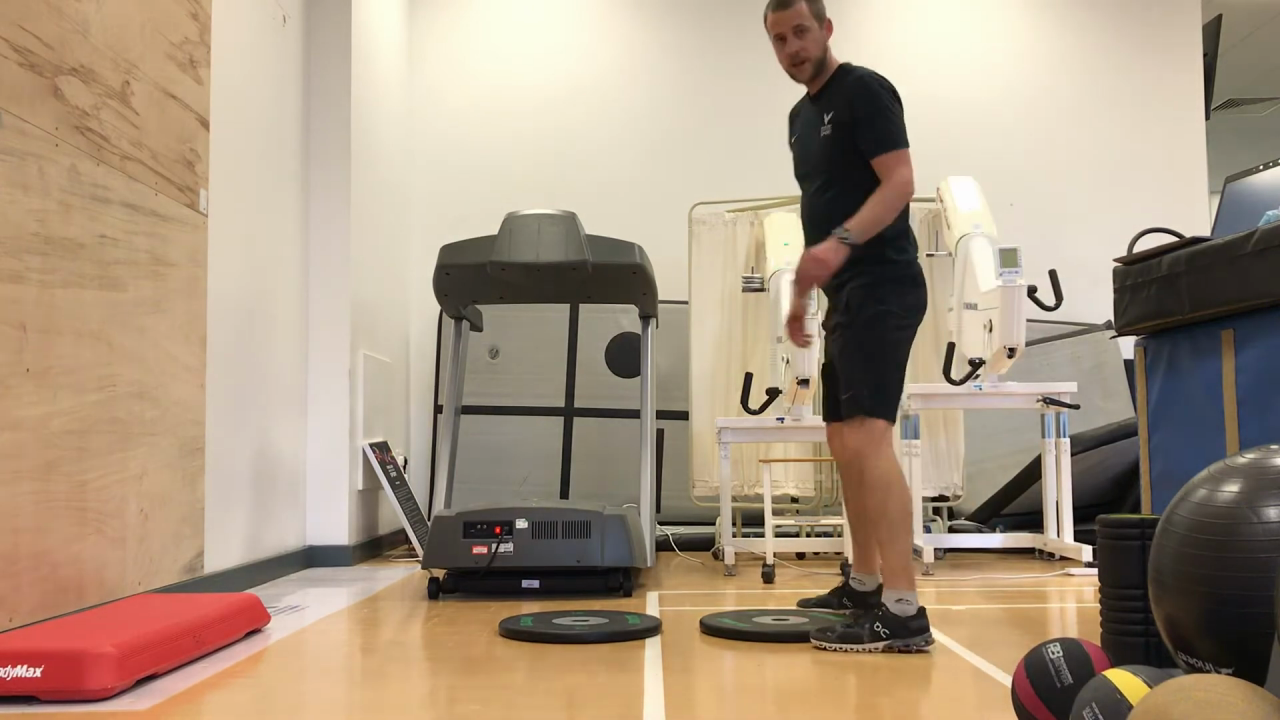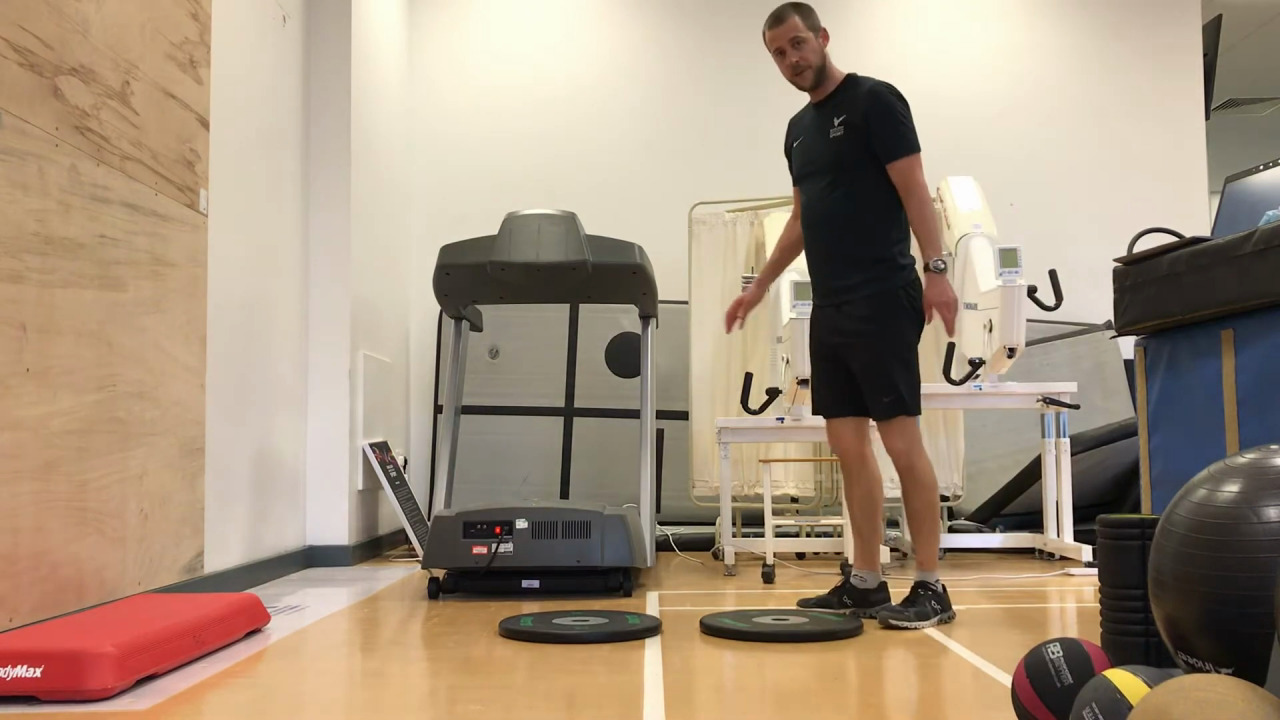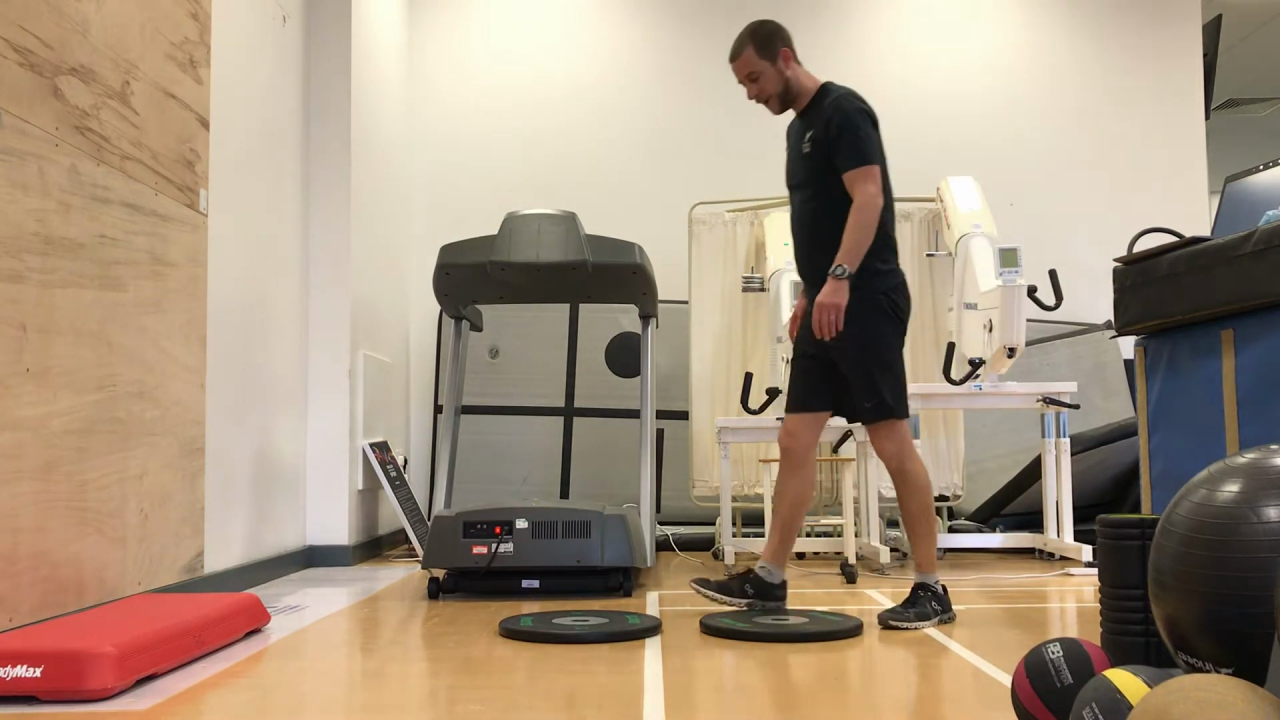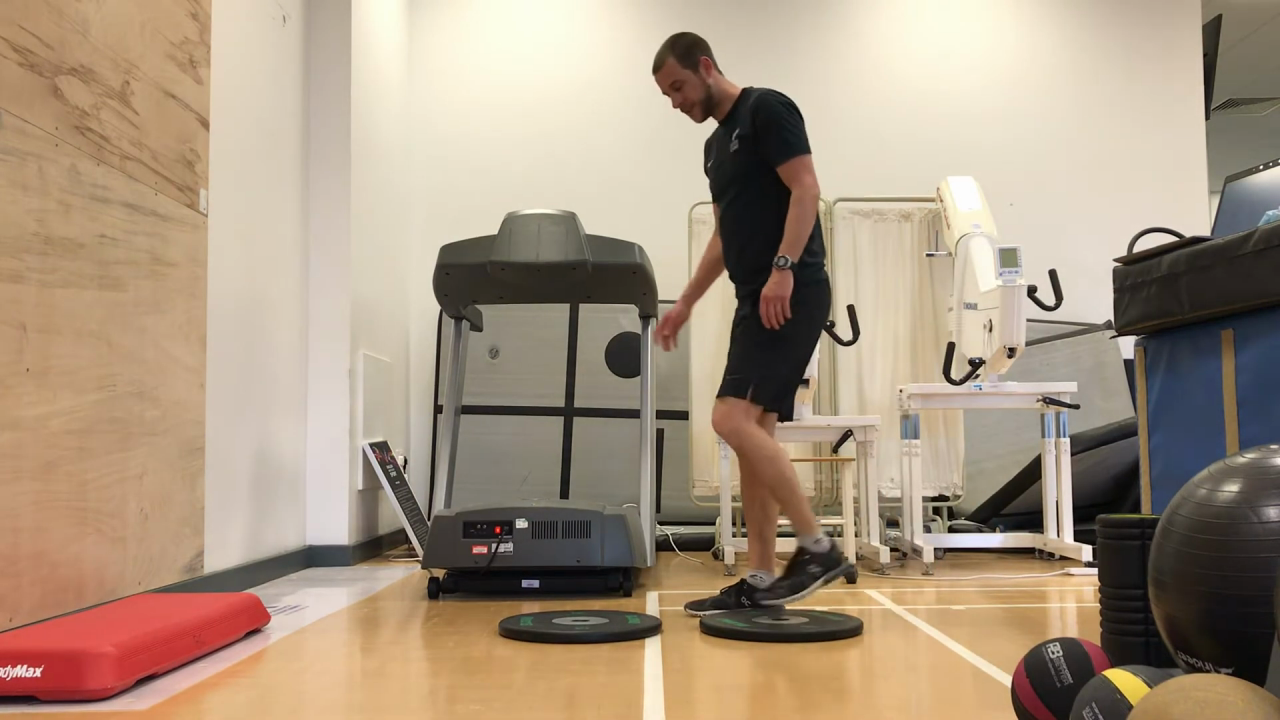
dt=0.5s
person 1, frame 1
left shoulder: (863, 91)
right shoulder: (802, 115)
left elbow: (898, 183)
left wrist: (840, 243)
right wrist: (799, 296)
left hip: (880, 287)
right hip: (849, 293)
left knee: (867, 440)
right knee: (844, 444)
left ankle: (902, 610)
right ankle: (865, 584)
person 1, frame 2
left shoulder: (873, 100)
right shoulder: (799, 126)
left elbow: (914, 187)
left wrist: (934, 270)
right wrist: (759, 286)
left hip: (883, 298)
right hip: (830, 303)
left knee: (900, 440)
right knee: (848, 443)
left ankle: (930, 587)
right ankle: (866, 583)
person 1, frame 3
left shoulder: (842, 110)
right shoulder: (799, 125)
left elbow: (869, 199)
left wrist: (840, 279)
left hip: (865, 300)
right hip: (822, 307)
left knee: (891, 444)
right knee: (795, 442)
left ankle: (931, 588)
right ankle: (768, 577)
person 1, frame 4
left shoulder: (766, 109)
right shoulder: (716, 144)
left elbow: (805, 188)
left wrist: (784, 268)
right wrist: (685, 303)
left hip: (790, 294)
right hip: (755, 301)
left knee: (734, 420)
right knee: (753, 436)
left ankle: (817, 548)
right ankle: (760, 578)
